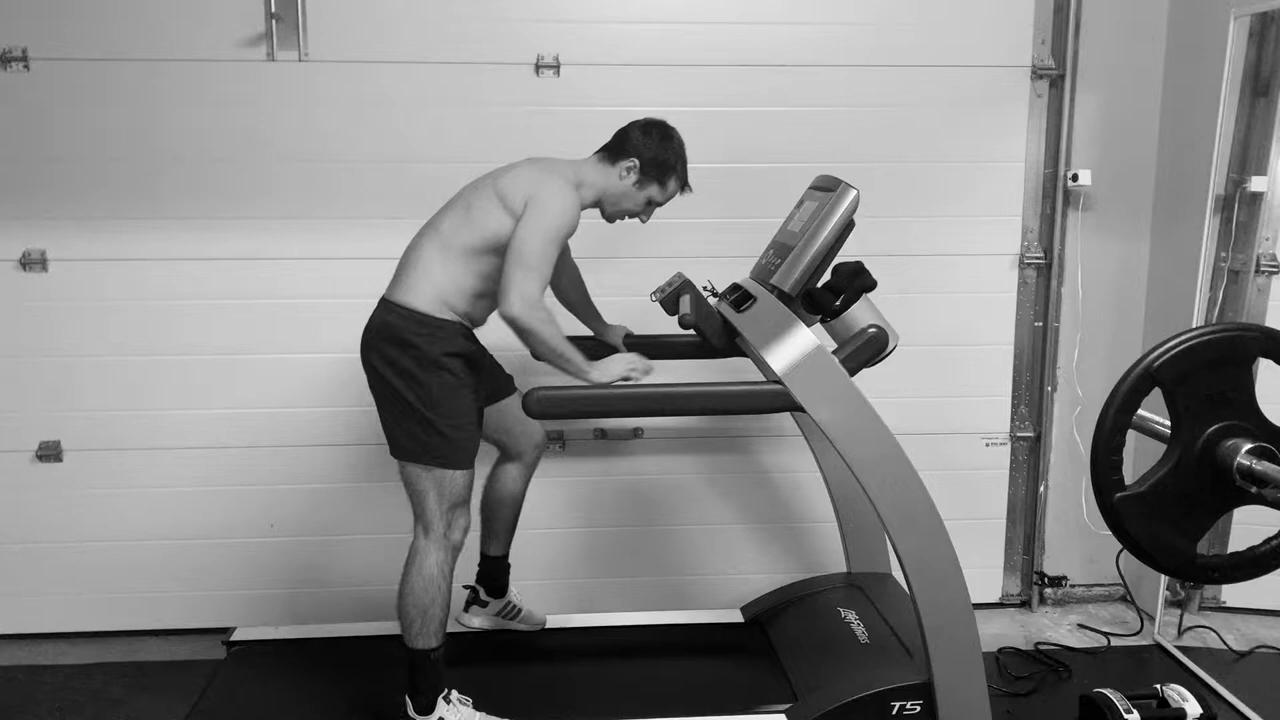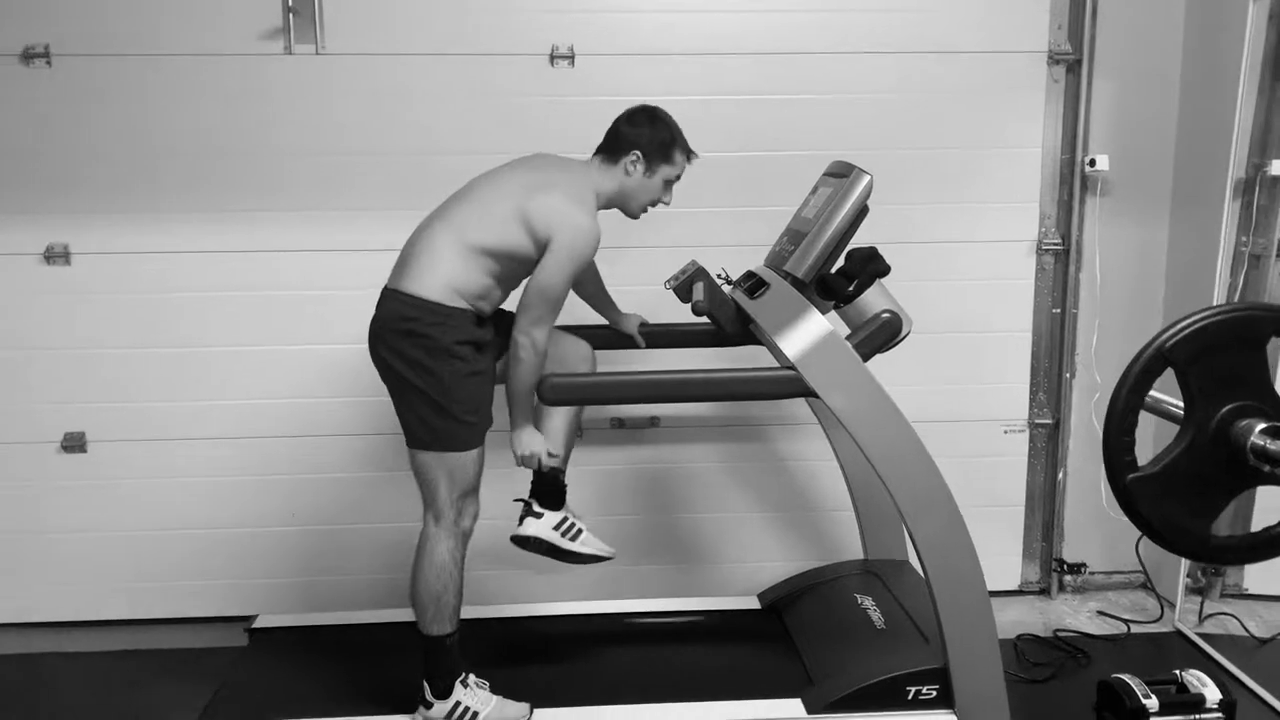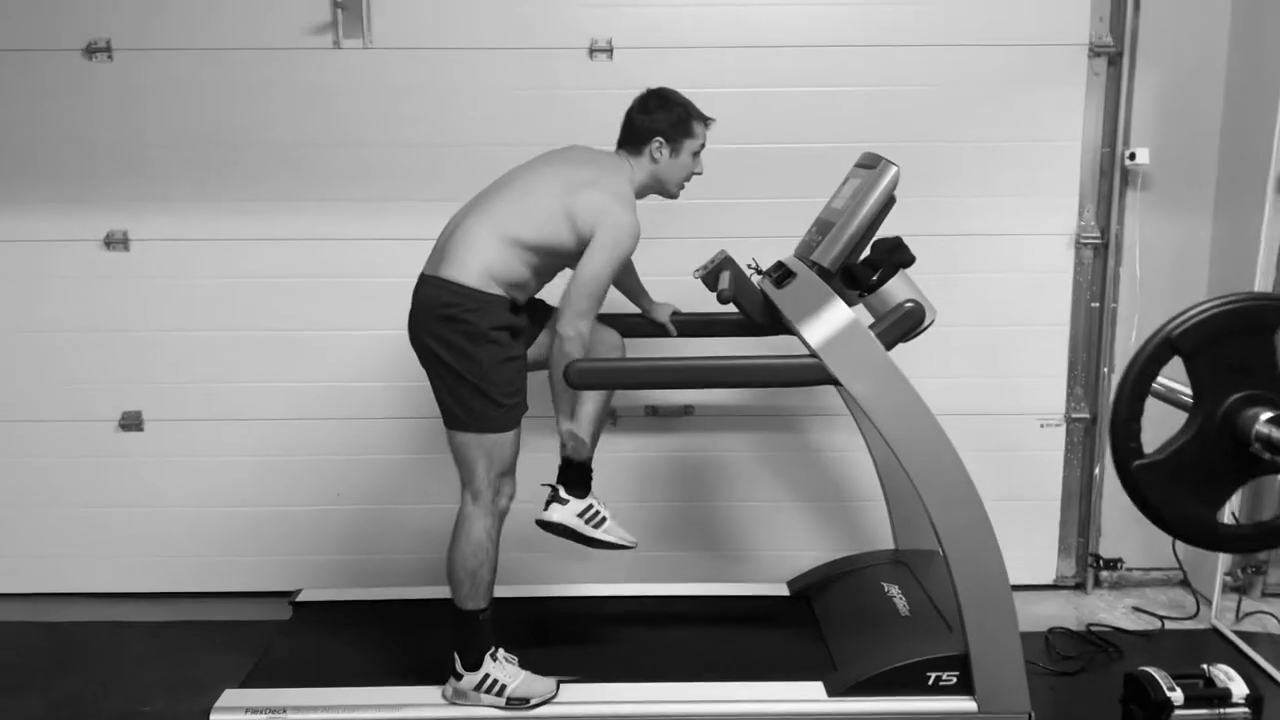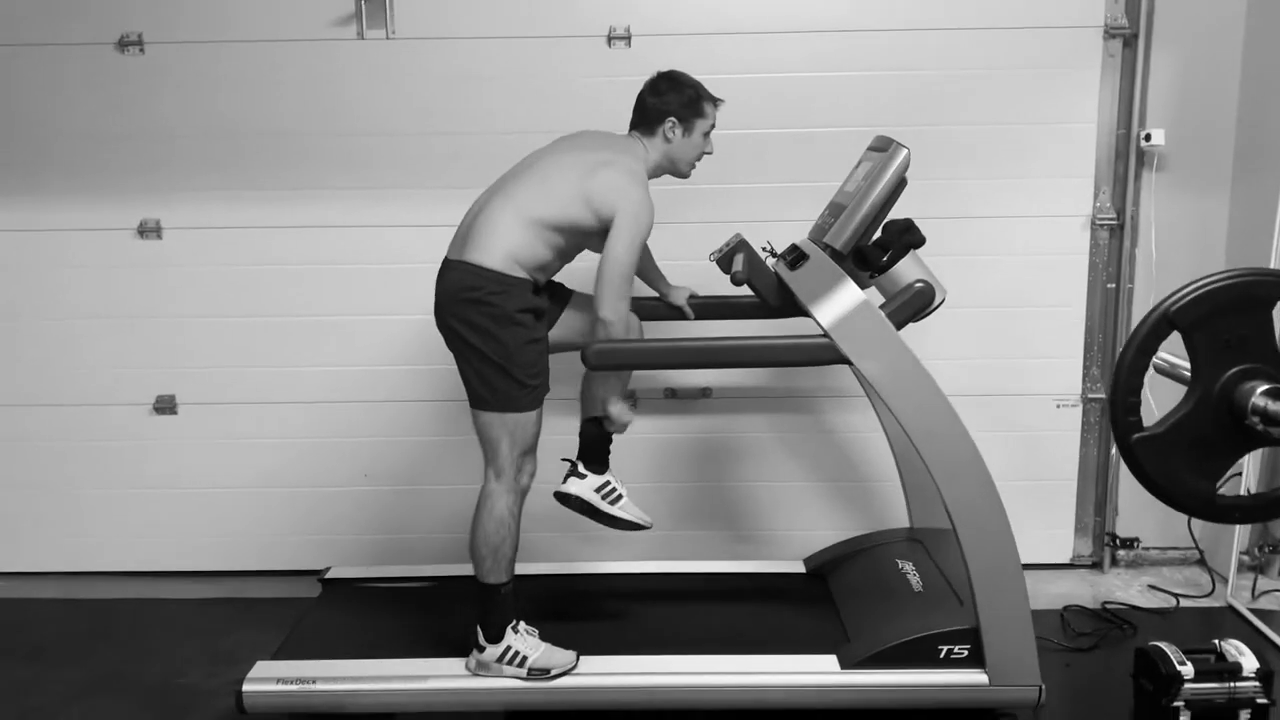
dt=0.4s
person 1, frame 1
left shoulder: (551, 184)
right shoulder: (557, 195)
left elbow: (558, 265)
right elbow: (521, 307)
left wrist: (602, 328)
right wrist: (589, 372)
left hip: (439, 335)
right hip: (415, 342)
left knee: (524, 444)
right knee: (443, 530)
left ankle: (490, 595)
person 1, frame 2
left shoulder: (558, 173)
right shoulder: (578, 218)
right elbow: (529, 332)
left wrist: (616, 317)
right wrist: (522, 425)
left hip: (438, 314)
right hip: (424, 328)
left knee: (575, 355)
right knee: (454, 517)
left ankle: (546, 509)
person 1, frame 3
left shoulder: (589, 165)
right shoulder: (621, 212)
right elbow: (569, 325)
left wrist: (648, 306)
right wrist: (570, 421)
left hip: (466, 300)
right hip: (462, 314)
left knee: (606, 345)
right knee: (489, 496)
left ankle: (571, 496)
right ankle: (473, 668)
person 1, frame 4
left shoulder: (602, 149)
right shoulder: (632, 192)
right elbow: (610, 312)
left wrist: (666, 289)
right wrist: (616, 397)
left hip: (484, 281)
right hip: (485, 297)
left knee: (620, 327)
right knee: (511, 473)
left ankle: (589, 472)
right ankle: (495, 640)
